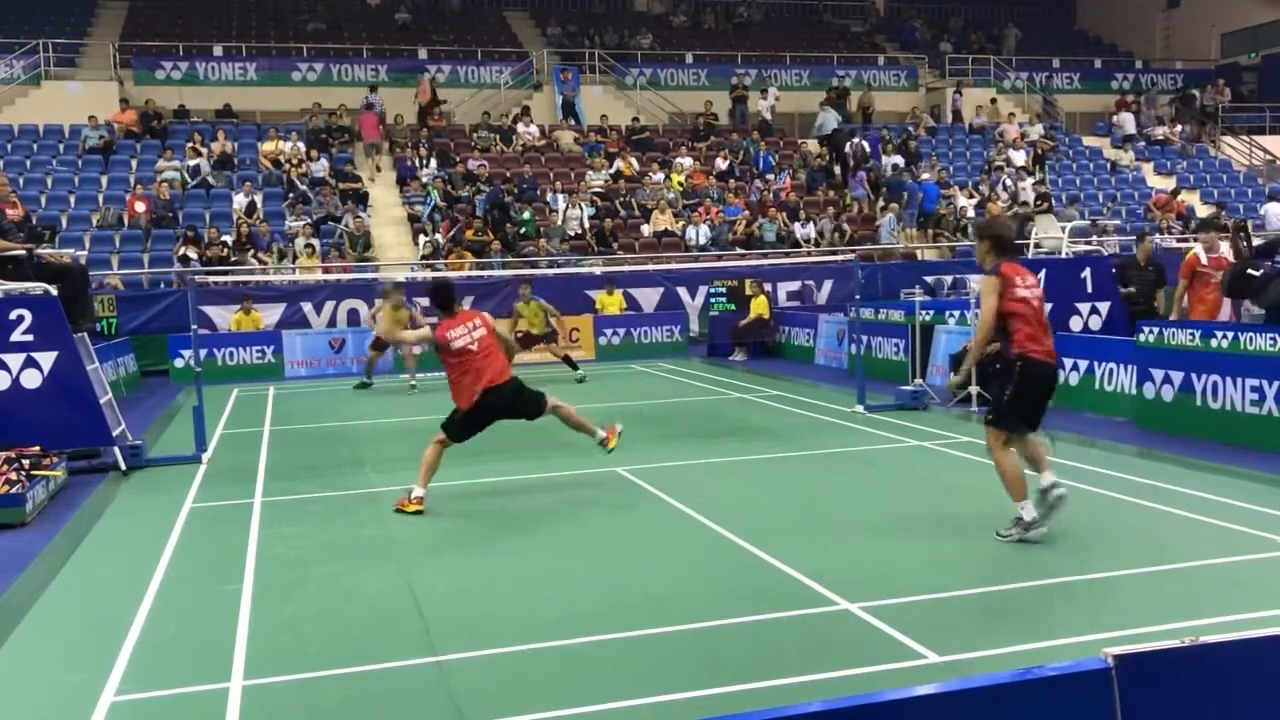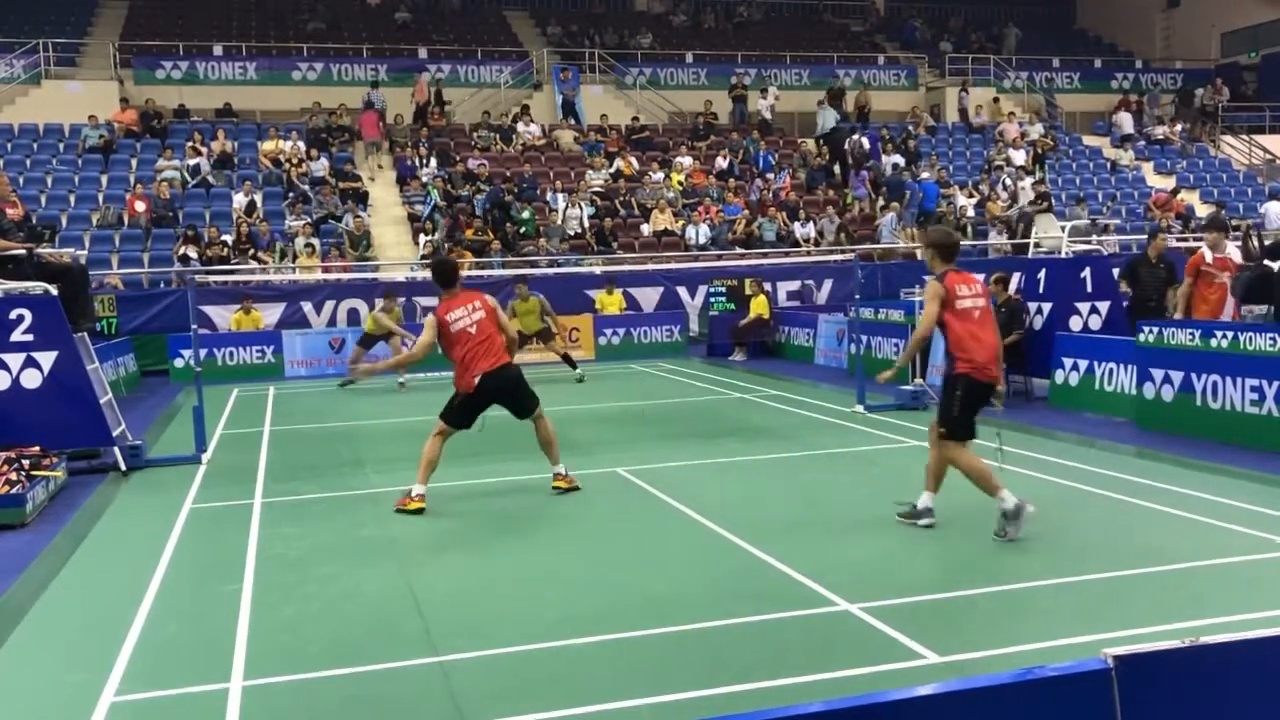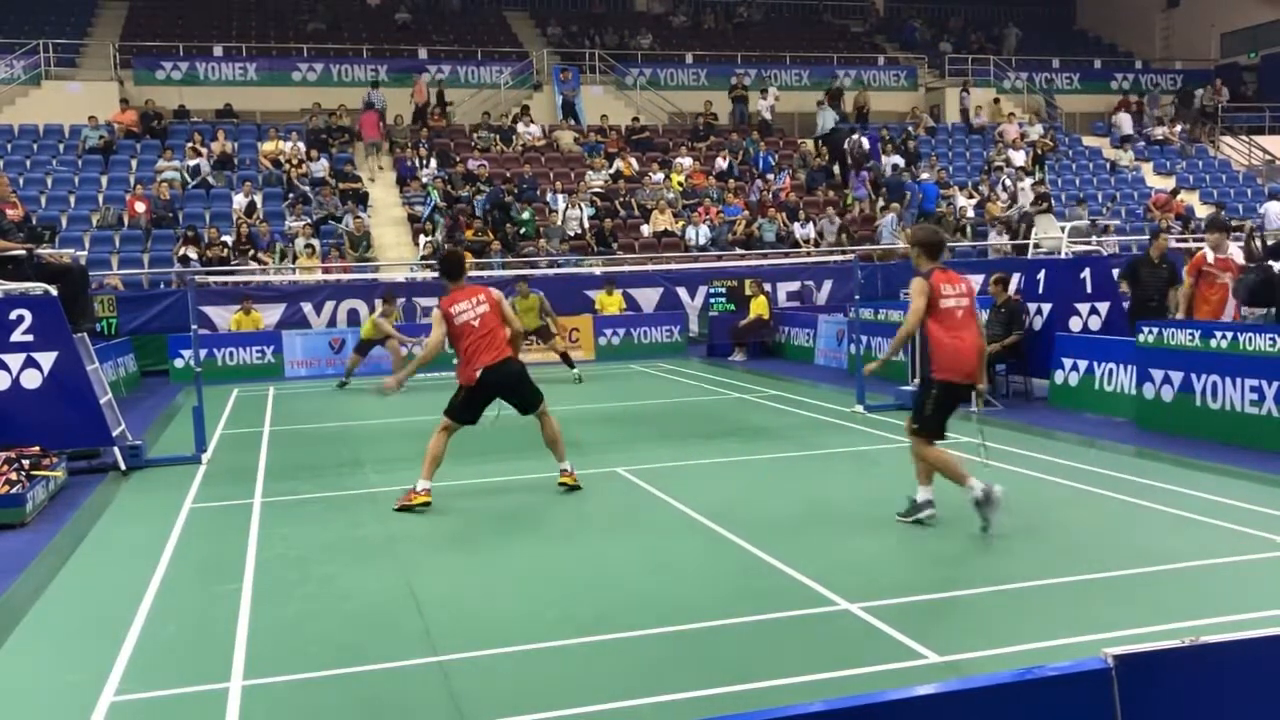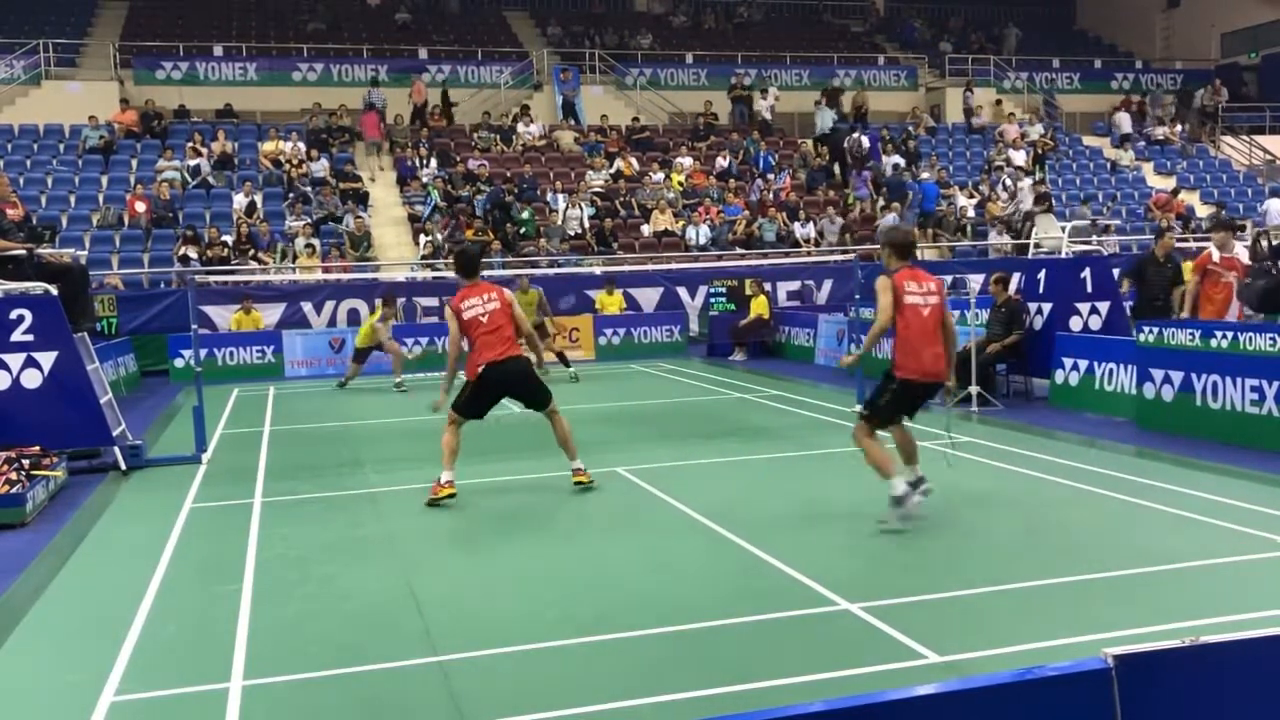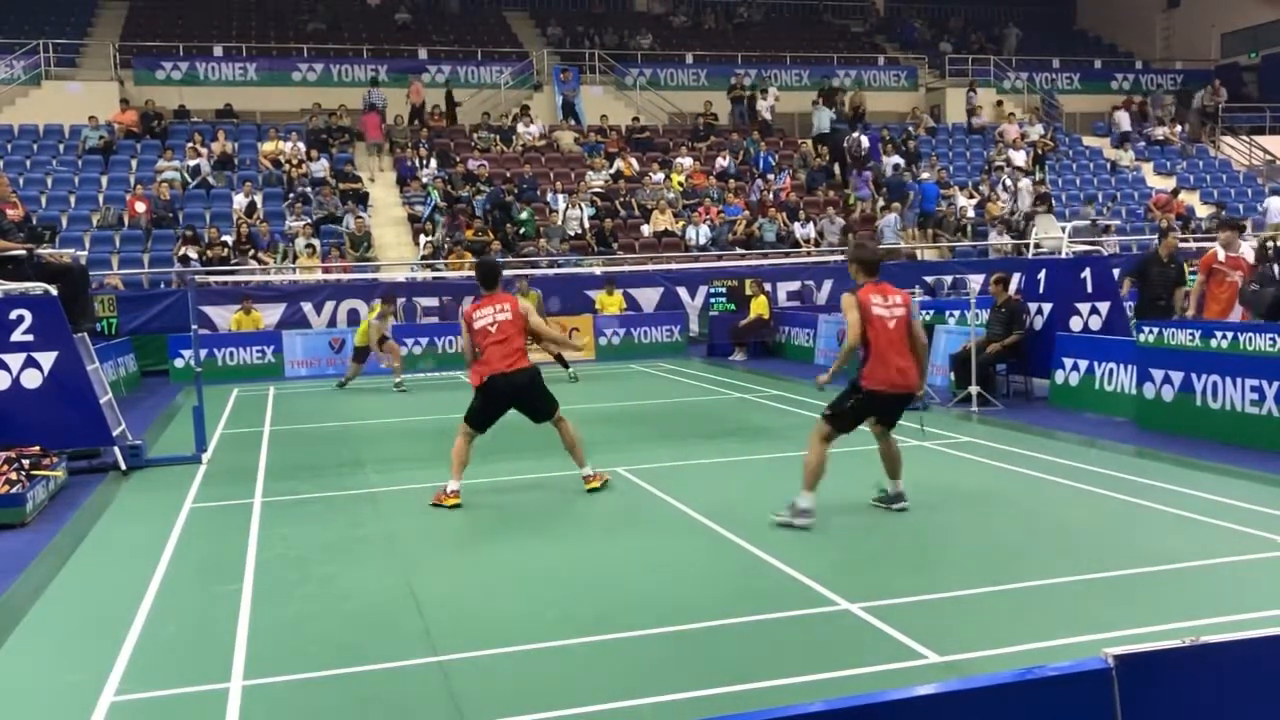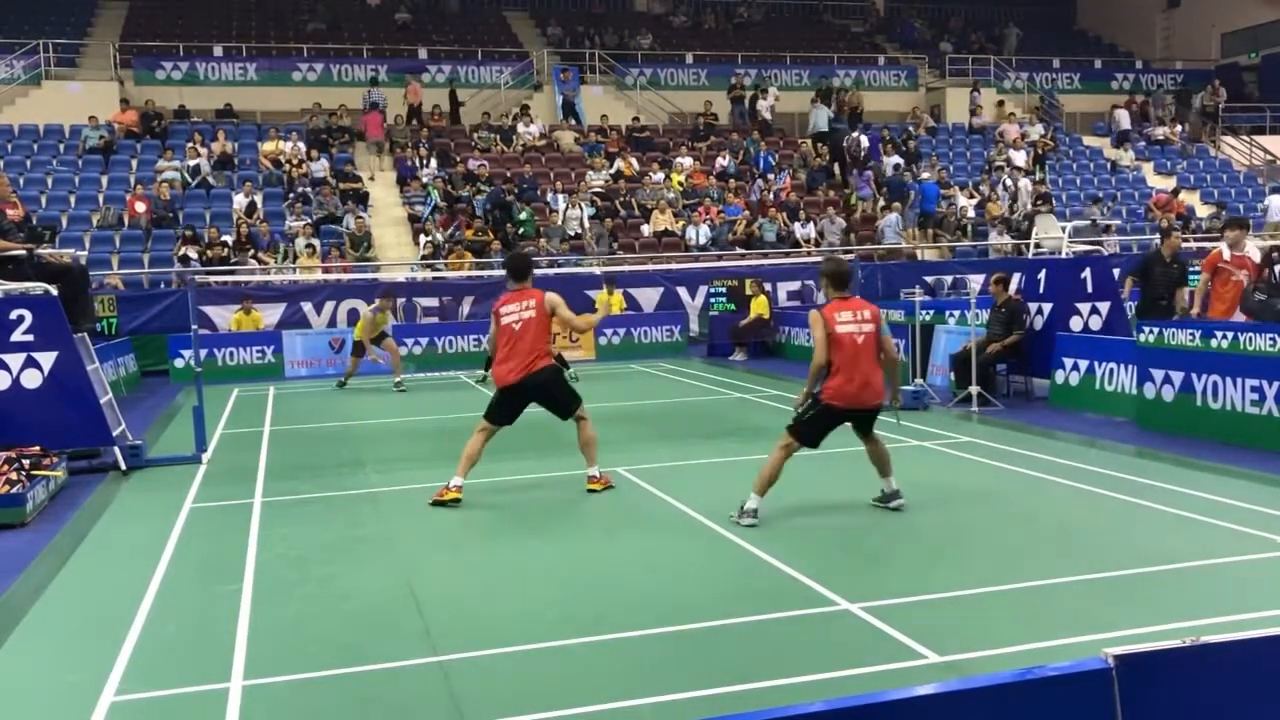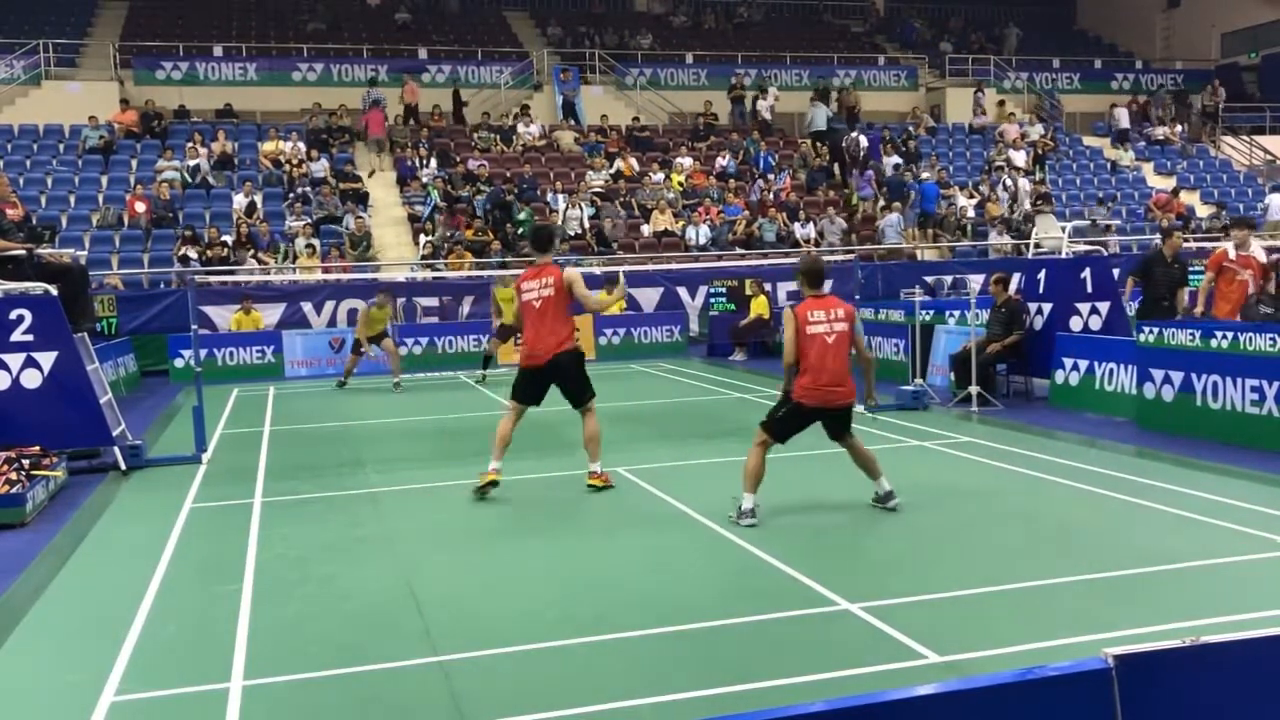
dt=0.1s
person 1, frame 1
left shoulder: (993, 276)
right shoulder: (1027, 275)
left elbow: (987, 326)
left wrist: (964, 370)
left hip: (1024, 362)
right hip: (1045, 363)
left knee: (997, 440)
right knee: (1020, 432)
left ankle: (1028, 518)
right ankle: (1049, 484)
person 1, frame 2
left shoulder: (937, 284)
right shoulder: (975, 283)
left elbow: (923, 331)
right elbow: (993, 332)
left wrist: (896, 368)
right wrist: (999, 380)
left hip: (966, 372)
right hip: (987, 373)
left knee: (955, 448)
right knee: (940, 434)
left ankle: (1010, 504)
right ankle: (926, 505)
person 1, frame 3
left shoulder: (923, 282)
right shoulder: (963, 282)
left elbow: (910, 327)
right elbow: (979, 333)
left wrist: (881, 360)
right wrist: (981, 378)
left hip: (943, 373)
right hip: (966, 373)
left knee: (922, 446)
right knee: (917, 430)
left ankle: (980, 491)
right ankle: (923, 499)
person 1, frame 4
left shoulder: (888, 280)
right shoulder: (934, 282)
left elbow: (883, 323)
right elbow: (950, 331)
left wrist: (857, 355)
right wrist: (948, 375)
left hip: (908, 372)
right hip: (936, 371)
left knee: (863, 434)
right knee: (893, 422)
left ankle: (901, 490)
right ankle: (913, 480)
person 1, frame 5
left shoulder: (853, 297)
right shoulder: (901, 296)
left elbow: (853, 340)
right elbow: (921, 342)
left wrist: (831, 373)
right wrist: (920, 381)
left hip: (875, 383)
right hip: (905, 384)
left knee: (820, 436)
right knee: (881, 431)
left ankle: (804, 507)
right ankle: (896, 493)
person 1, frame 6
left shoulder: (819, 314)
right shoulder: (872, 311)
left elbow: (820, 360)
right elbow: (891, 356)
left wrist: (806, 393)
right wrist: (894, 391)
left hip: (835, 397)
right hip: (870, 398)
left knee: (783, 448)
right knee: (869, 439)
left ankle: (751, 507)
right ankle: (891, 492)
person 1, frame 7
left shoulder: (793, 312)
right shoulder: (847, 309)
left elbow: (789, 359)
right elbow: (864, 355)
left wrist: (786, 387)
right wrist: (871, 391)
left hip: (805, 396)
right hip: (842, 395)
left knee: (760, 443)
right knee: (848, 442)
left ankle: (747, 507)
right ankle: (885, 492)
person 2, frame 1
left shoulder: (435, 334)
right shoulder: (482, 317)
left elbow: (390, 335)
right elbow: (512, 346)
left wrist: (385, 320)
left hip: (474, 401)
right hip: (506, 387)
left knee: (439, 443)
right knee: (555, 405)
left ankle: (415, 497)
right ankle: (603, 436)
person 2, frame 2
left shoulder: (437, 316)
right shoulder: (485, 300)
left elbow: (416, 353)
right elbow: (512, 336)
left wrist: (374, 367)
left hip: (474, 384)
right hip: (505, 373)
left knee: (439, 434)
right knee: (538, 417)
left ankle: (416, 495)
right ankle: (561, 475)
person 2, frame 3
left shoulder: (442, 310)
right shoulder: (491, 293)
left elbow: (432, 350)
right elbow: (517, 330)
left wrist: (400, 377)
left hip: (476, 377)
right hip: (508, 366)
left knee: (444, 430)
right knee: (543, 414)
left ankle: (421, 491)
right ankle: (566, 472)
person 2, frame 4
left shoulder: (454, 304)
right shoulder: (503, 293)
left elbow: (454, 349)
right elbow: (526, 330)
left wrist: (445, 389)
right wrist: (541, 356)
left hip: (484, 372)
right hip: (515, 364)
left knee: (453, 424)
right knee: (553, 413)
left ankle: (446, 482)
right ankle: (578, 470)
person 2, frame 5
left shoulder: (468, 313)
right shoulder: (519, 303)
left elbow: (469, 354)
right elbow: (546, 334)
left wrist: (478, 375)
right wrist: (574, 344)
left hip: (489, 382)
right hip: (523, 375)
left knee: (465, 435)
right knee: (560, 421)
left ankle: (452, 490)
right ankle: (589, 476)
person 2, frame 6
left shoulder: (499, 305)
right shoulder: (548, 298)
left elbow: (493, 346)
right elbow: (579, 327)
right wrist: (599, 316)
left hip: (509, 380)
right hip: (543, 374)
left knee: (482, 432)
right knee: (581, 417)
left ankle: (454, 486)
right ankle: (594, 476)
person 2, frame 7
left shoulder: (522, 280)
right shoulder: (567, 274)
right elbow: (593, 305)
right wrist: (618, 293)
left hip: (532, 358)
right hip: (565, 354)
left knee: (512, 413)
right knee: (588, 411)
left ankle: (492, 471)
right ankle: (595, 472)
